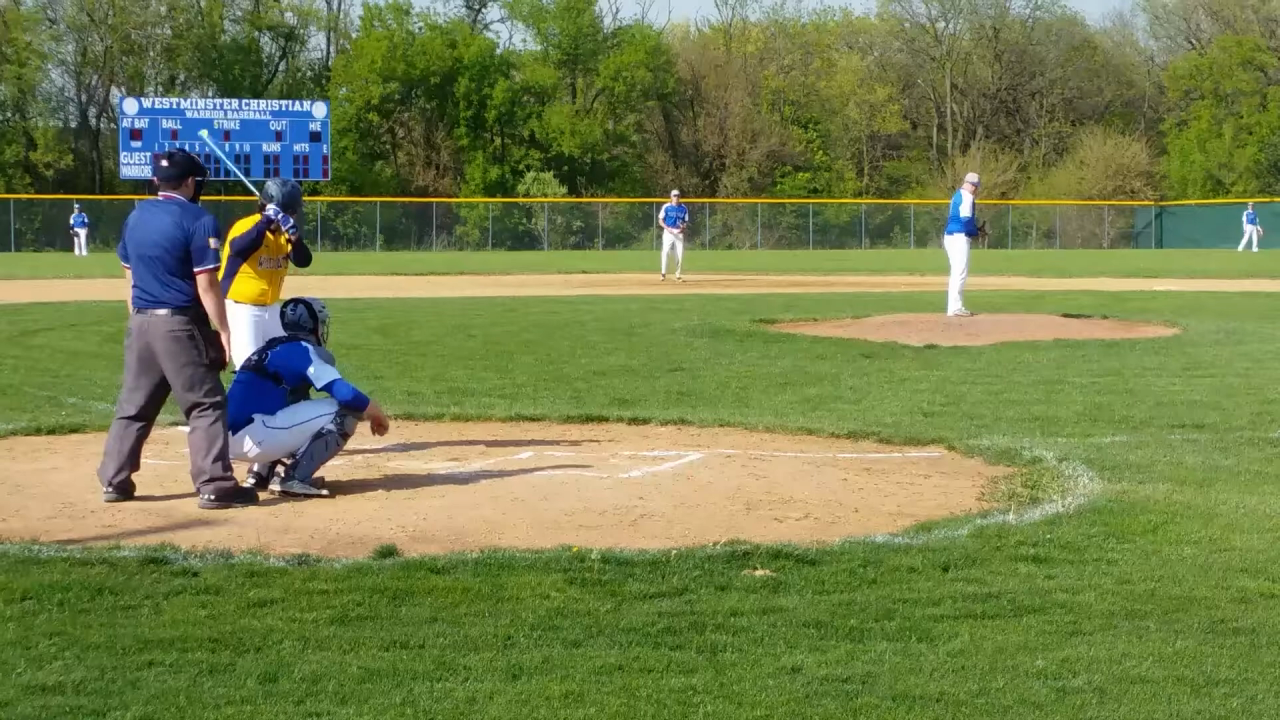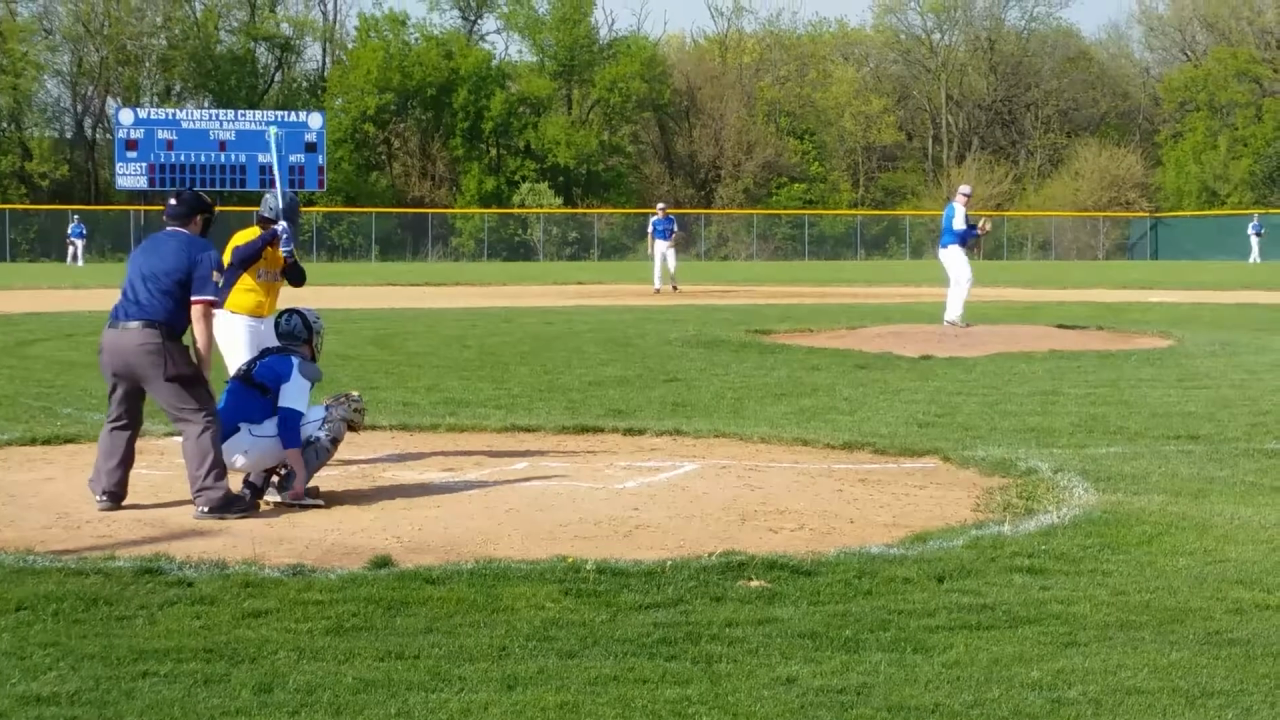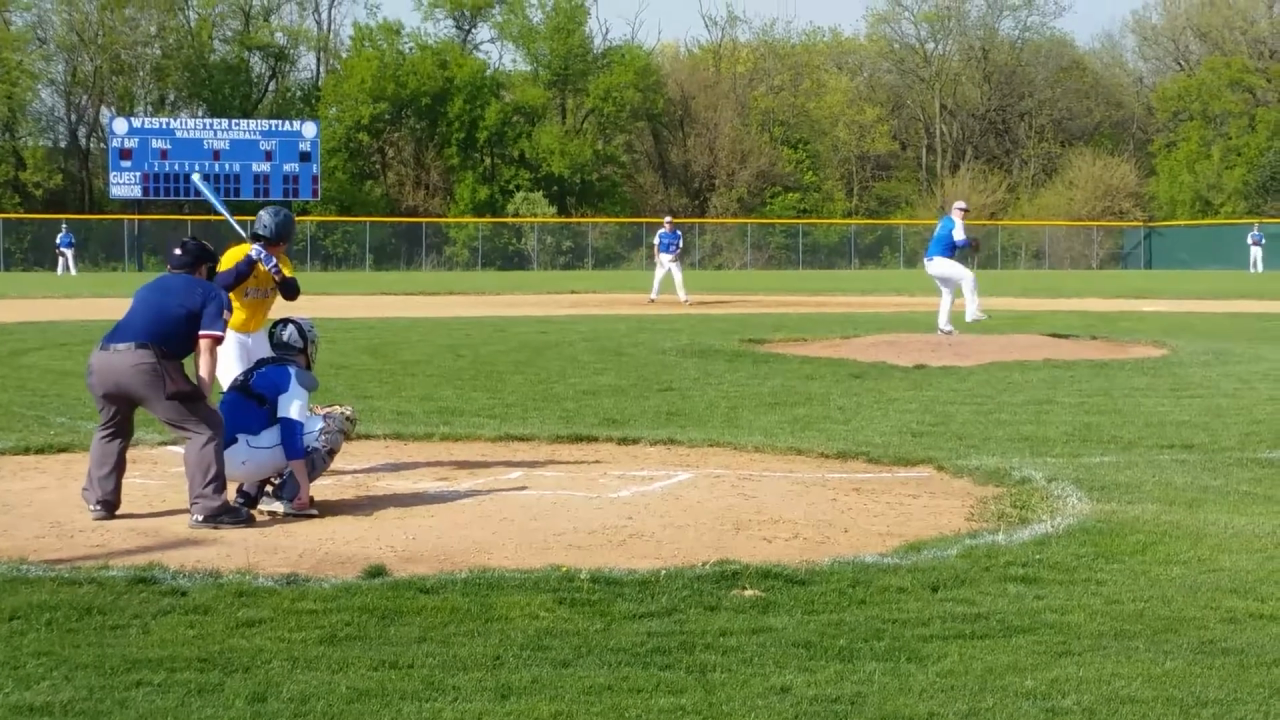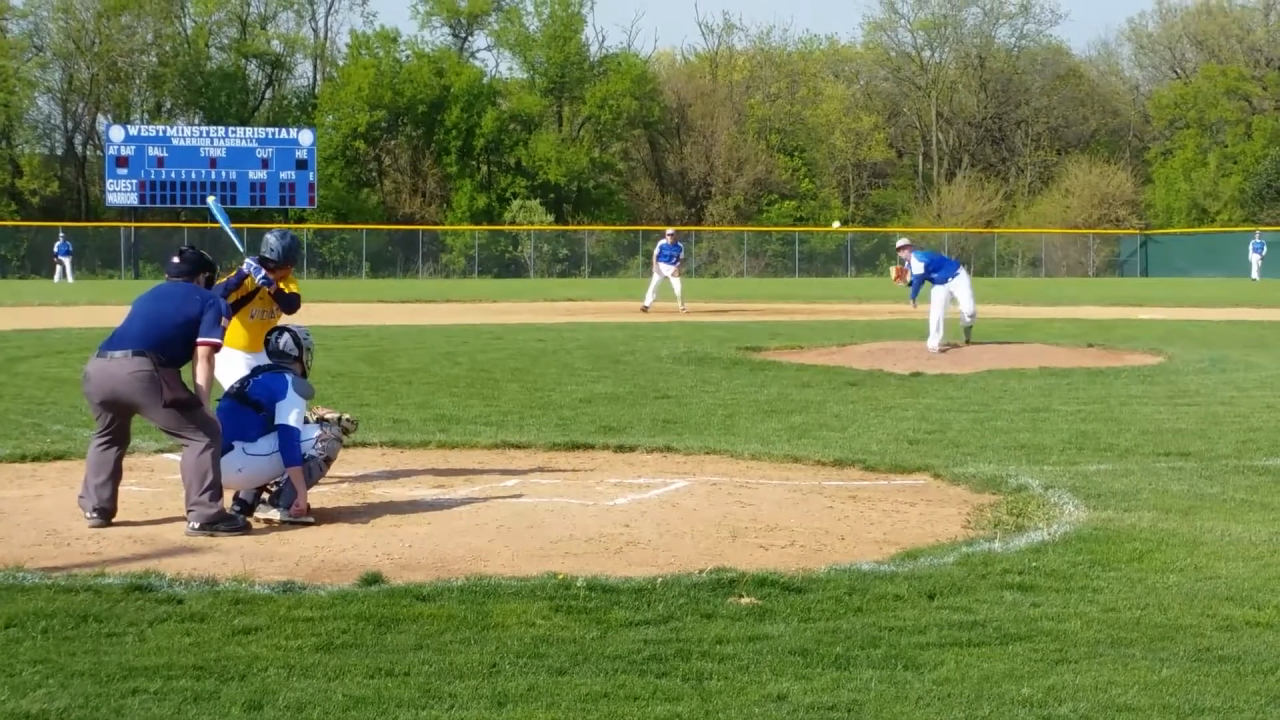
dt=0.7s
person 1, frame 1
left shoulder: (135, 216)
right shoulder: (198, 220)
left elbow: (131, 276)
right elbow: (206, 285)
right wrist: (223, 332)
left hip: (140, 322)
right hip: (179, 325)
left knee: (133, 405)
right knee: (206, 405)
left ankle: (115, 482)
right ankle: (214, 487)
person 1, frame 2
left shoulder: (144, 246)
right shoulder: (203, 252)
right elbow: (199, 318)
right wrist: (203, 371)
left hip: (112, 337)
right hip: (150, 341)
left knee: (121, 418)
right knee: (199, 416)
left ankle: (106, 491)
right ankle: (212, 499)
person 1, frame 3
left shoulder: (150, 287)
right shoulder: (212, 293)
right elbow: (205, 352)
right wrist: (202, 400)
left hip: (101, 360)
right hip: (142, 362)
left knee: (112, 429)
right knee: (206, 426)
left ankle: (100, 501)
right ankle: (208, 509)
person 1, frame 4
left shoulder: (148, 296)
right shoulder: (210, 301)
right elbow: (202, 359)
right wrist: (201, 407)
left hip: (97, 368)
right hip: (139, 370)
left knee: (108, 437)
right knee: (203, 434)
left ankle: (96, 509)
right ankle: (204, 516)
person 2, frame 1
left shoulder: (269, 350)
right shoulder: (305, 351)
right elbow: (345, 394)
right wrist: (376, 414)
left hip: (232, 439)
right hip: (255, 437)
right knee: (344, 410)
left ankle: (260, 473)
right ankle: (295, 478)
person 2, frame 2
left shoulder: (264, 360)
right shoulder: (296, 366)
right elbow: (289, 423)
right wrist: (301, 474)
left hip: (222, 448)
right hip: (243, 446)
right knee: (332, 418)
left ankle: (256, 484)
right ankle: (286, 489)
person 2, frame 3
left shoulder: (259, 370)
right shoulder: (293, 376)
right elbow: (291, 433)
right wrist: (304, 486)
right hip: (240, 457)
right knee: (329, 427)
left ankle: (249, 492)
right ankle: (283, 498)
person 2, frame 4
left shoulder: (255, 377)
right shoulder: (290, 383)
right elbow: (289, 440)
right wrist: (301, 493)
left hip: (218, 465)
right hip: (239, 465)
right knee: (328, 436)
left ankle: (245, 501)
right ankle: (279, 505)
person 3, frame 1
left shoulder: (284, 232)
right shoulder: (246, 225)
left elbow: (304, 261)
right elbow: (237, 249)
left wrist: (293, 234)
right wrist: (266, 221)
left hip: (270, 309)
right hip: (239, 309)
person 3, frame 2
left shoulder: (283, 244)
right shoulder: (245, 237)
left elbow: (298, 281)
right elbow: (239, 257)
left wrist: (289, 256)
right wrist: (272, 235)
left hip: (264, 321)
right hip: (234, 320)
person 3, frame 3
left shoulder: (281, 261)
right shoulder: (236, 254)
left elbow: (292, 294)
right elbow: (219, 284)
left wrist: (277, 272)
right wrist: (250, 260)
left hip: (256, 334)
right hip: (226, 334)
person 3, frame 4
left shoulder: (286, 282)
right shoulder: (244, 279)
left elbow: (291, 307)
left wrist: (270, 285)
right wrist: (242, 274)
left hip: (260, 354)
right hip: (230, 354)
